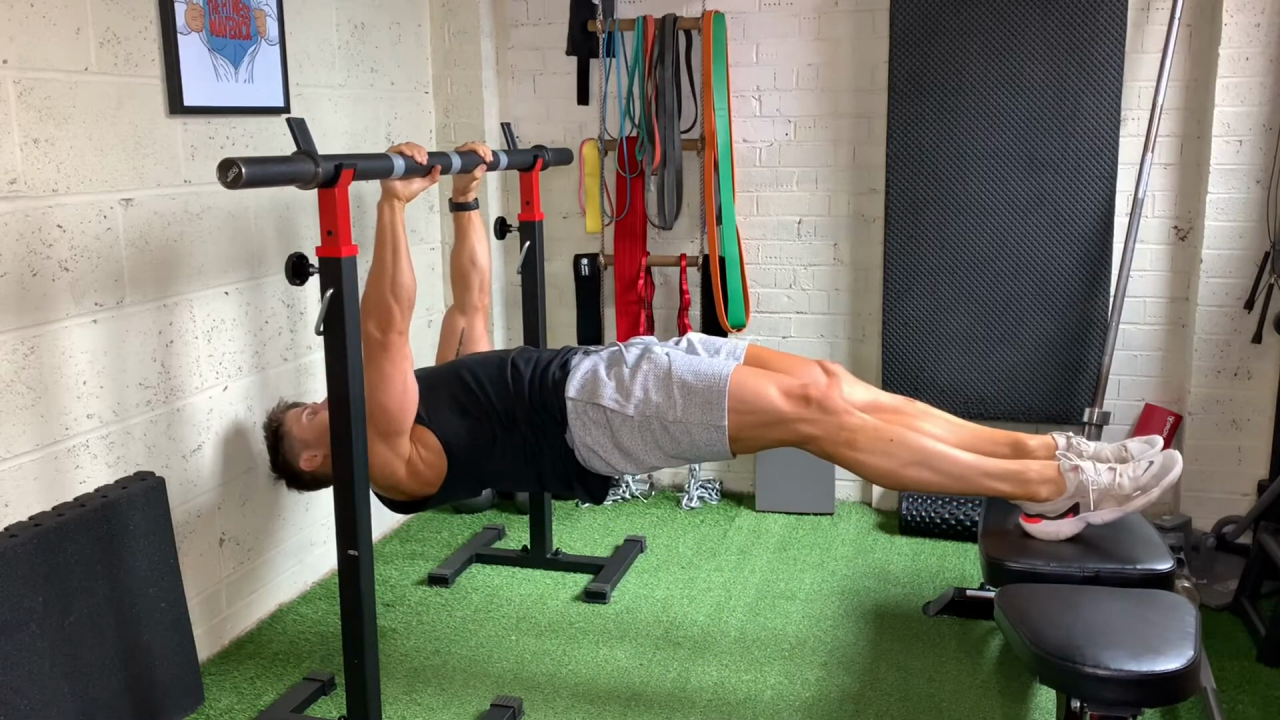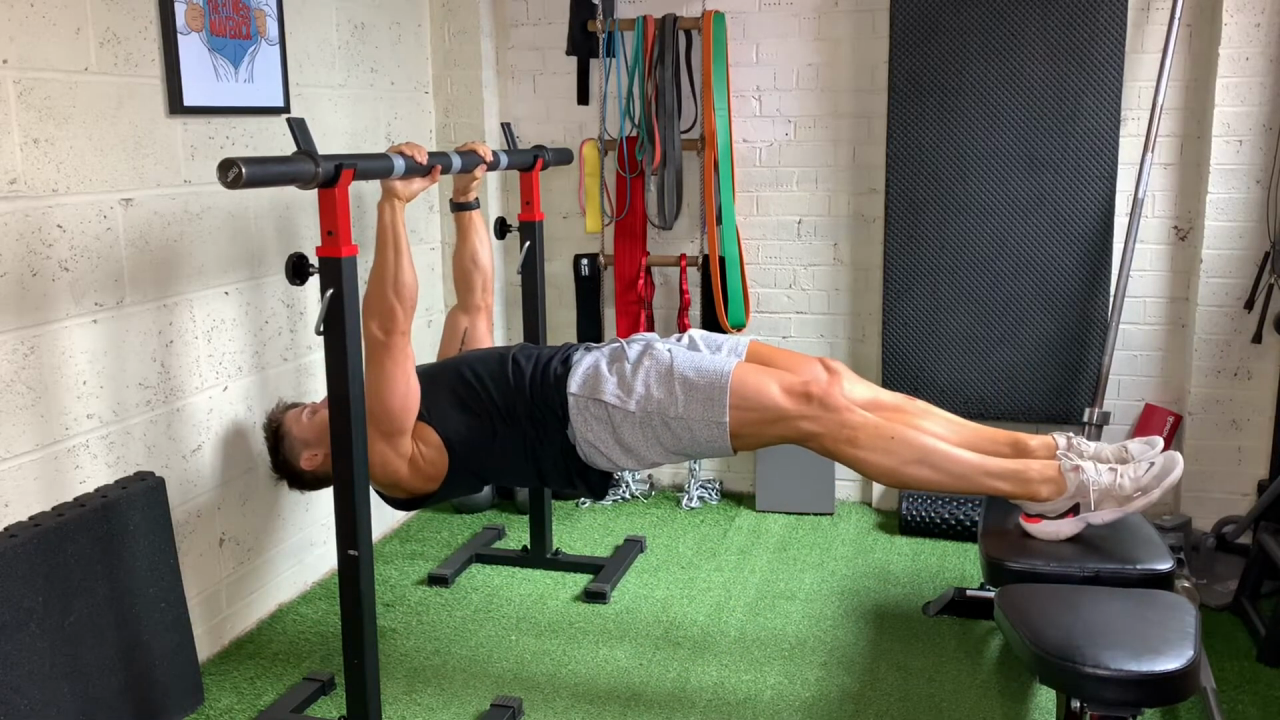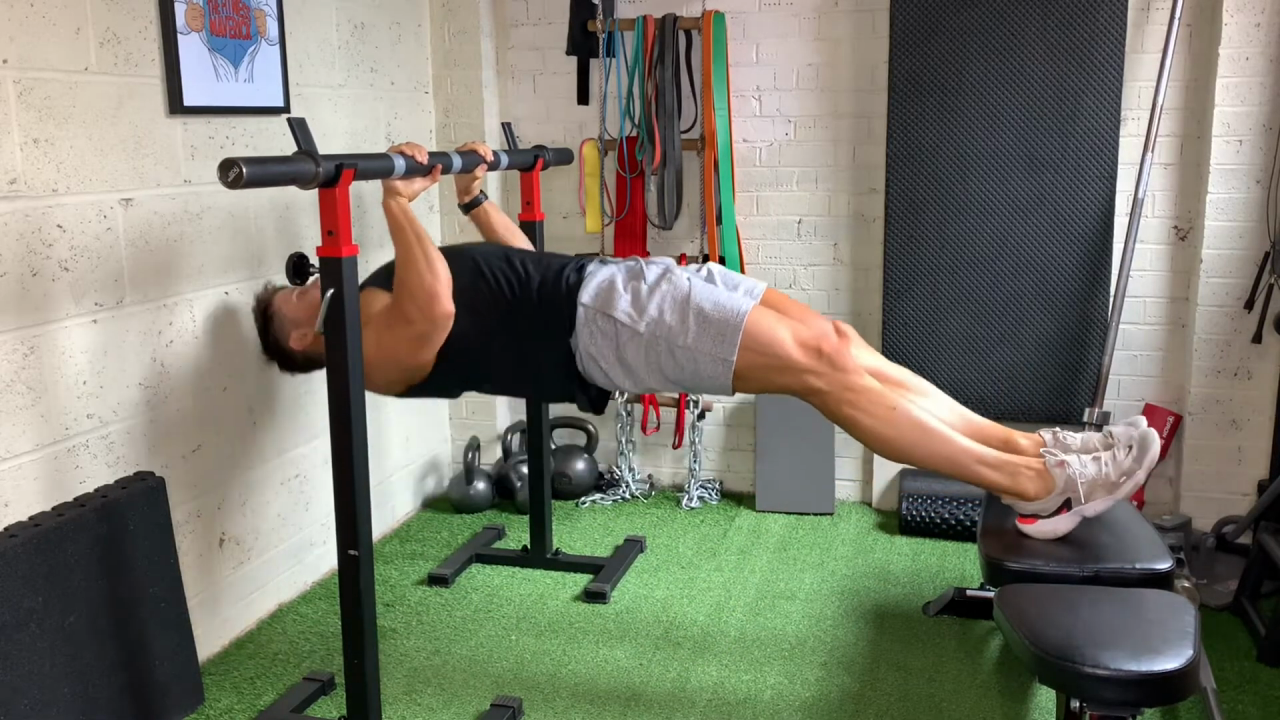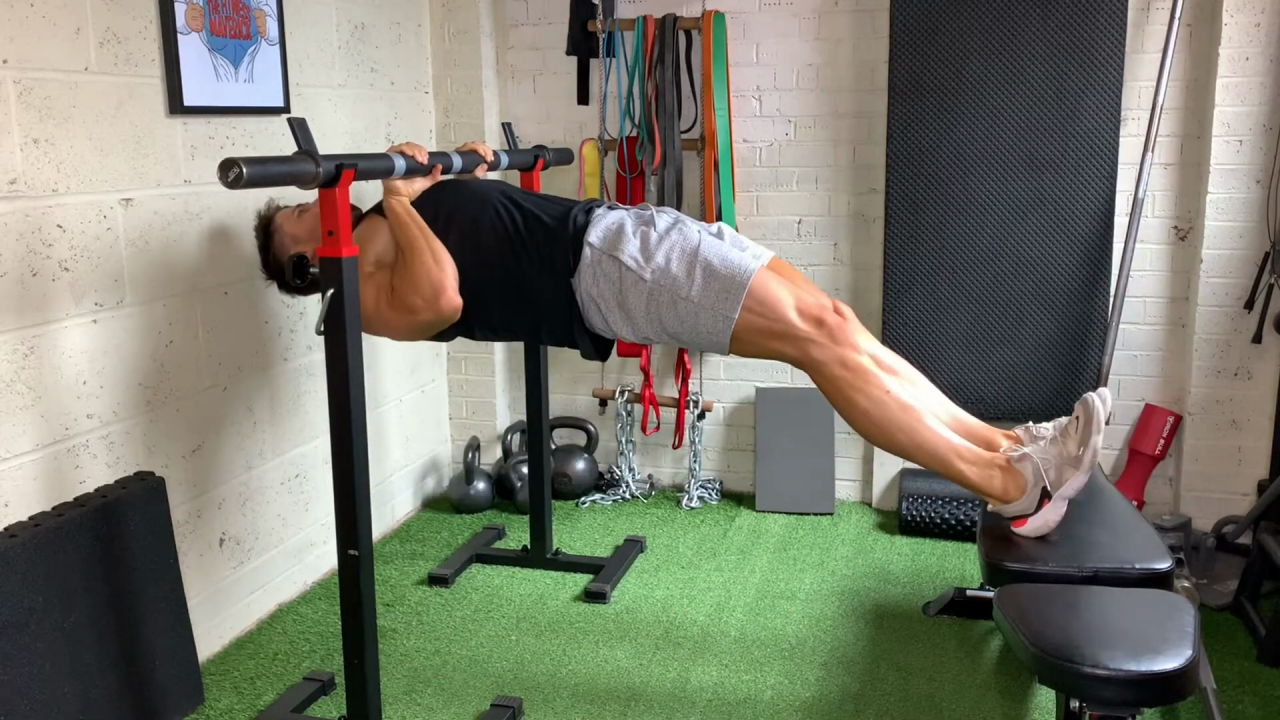
dt=0.5s
person 1, frame 1
left shoulder: (439, 392)
right shoulder: (392, 459)
left elbow: (470, 306)
right elbow: (384, 327)
left wrist: (466, 200)
right wrist: (392, 204)
left hip: (611, 367)
right hip: (596, 408)
left knee: (827, 384)
right knee: (813, 411)
left ankle: (1043, 452)
right ankle: (1053, 488)
person 1, frame 2
left shoulder: (432, 389)
right shoulder: (392, 456)
left elbow: (473, 304)
right elbow: (386, 323)
left wrist: (467, 198)
right wrist: (391, 205)
left hip: (611, 365)
right hip: (598, 404)
left knee: (828, 381)
right knee: (814, 407)
left ankle: (1043, 450)
right ankle: (1057, 487)
person 1, frame 3
left shoulder: (383, 306)
right shoulder: (376, 349)
left elbow: (520, 261)
right elbow: (435, 309)
left wrist: (473, 196)
right wrist: (397, 205)
left hip: (611, 284)
right hip: (599, 323)
left knee: (834, 346)
right knee: (820, 365)
left ankle: (1028, 447)
right ankle: (1040, 485)
person 1, frame 4
left shoulder: (392, 231)
right shoulder: (371, 292)
right elbow: (441, 297)
left wrist: (471, 180)
right wrist: (395, 203)
left hip: (622, 231)
right hip: (604, 269)
left knee: (831, 326)
right knee: (819, 335)
left ankle: (1006, 443)
right ankle: (1012, 484)
